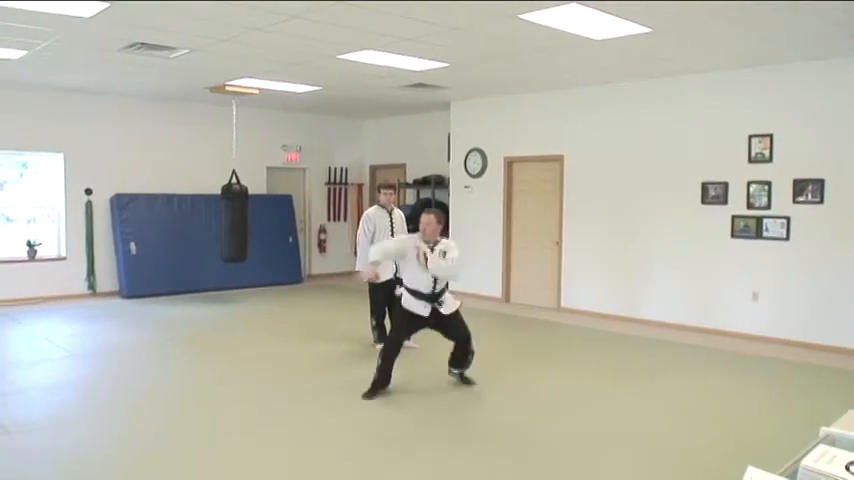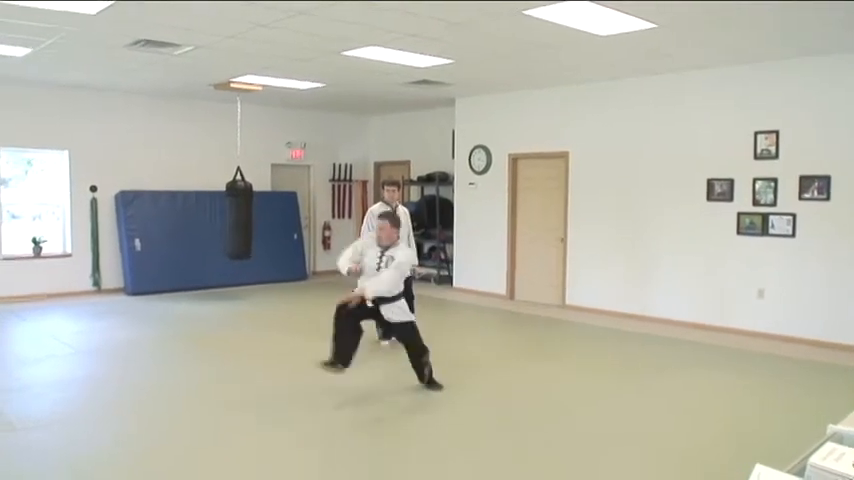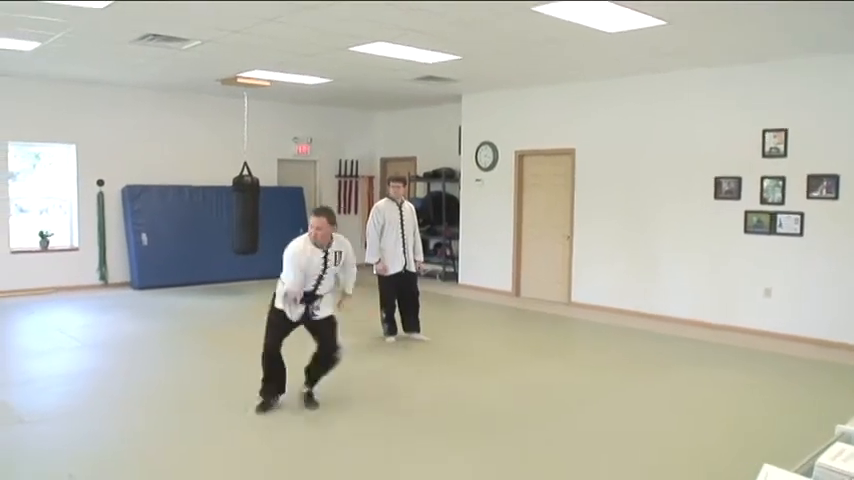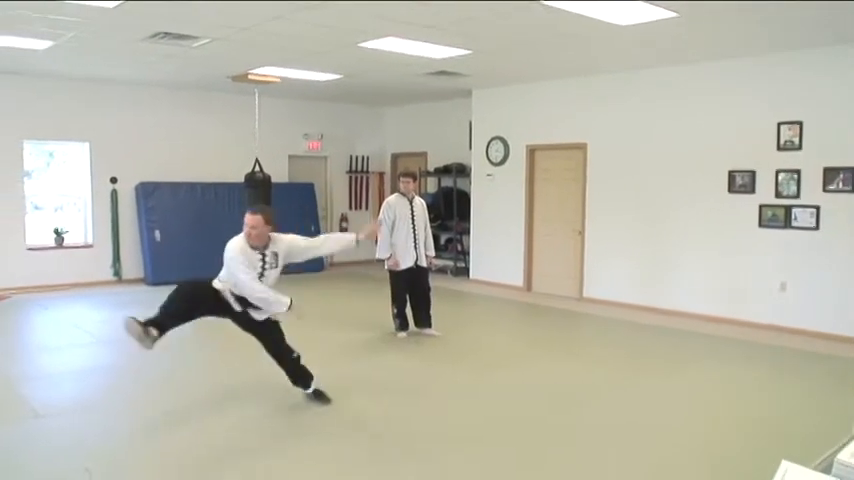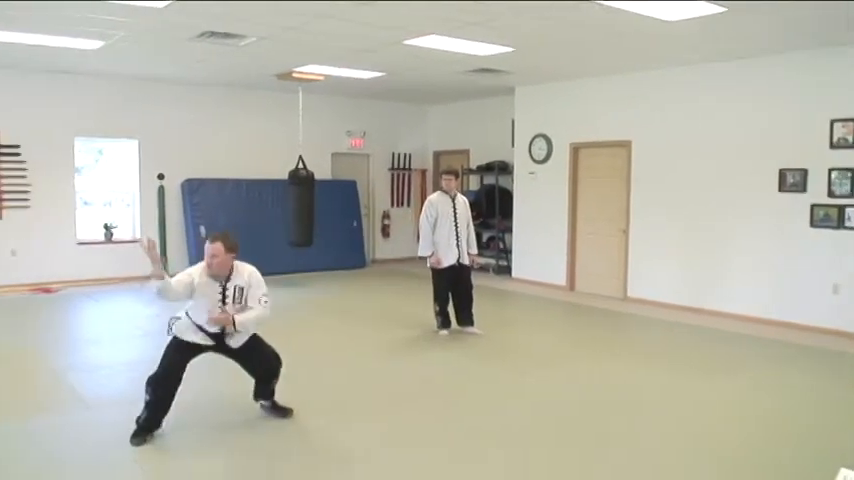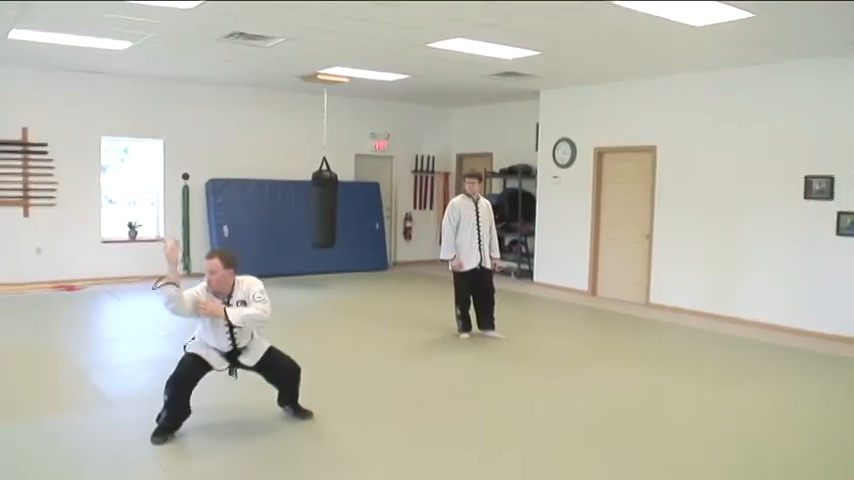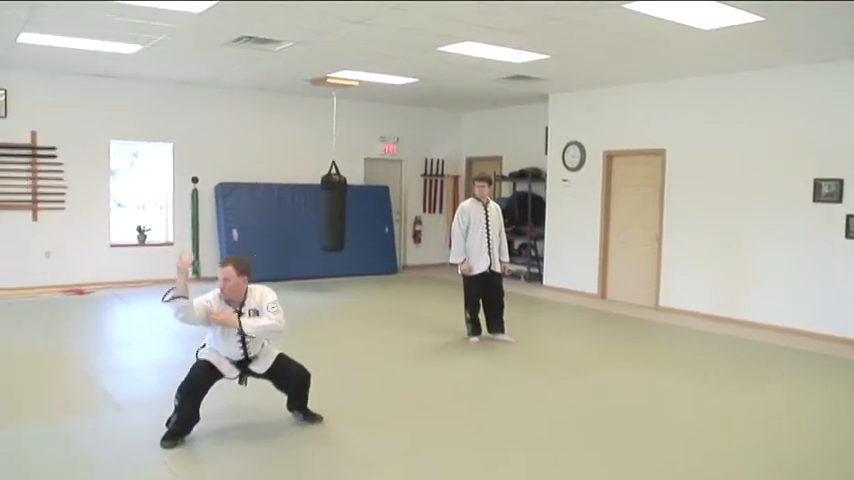
dt=0.3s
person 1, frame 1
left shoulder: (449, 247)
right shoulder: (408, 241)
left elbow: (450, 272)
right elbow: (382, 248)
left wrist: (427, 259)
right wrist: (374, 260)
left hip: (440, 302)
right hip: (414, 302)
left knee: (463, 337)
right knee: (394, 342)
left ankle: (457, 370)
right ankle: (380, 384)
person 1, frame 2
left shoulder: (405, 254)
right shoulder: (368, 242)
left elbow: (390, 277)
right elbow: (346, 258)
left wrist: (361, 293)
right wrist: (350, 267)
left hip: (392, 305)
right hip: (366, 299)
left knee: (414, 344)
right knee: (344, 314)
left ankle: (427, 378)
right ankle: (341, 359)
person 1, frame 3
left shoulder: (342, 244)
right shoulder: (297, 248)
left elbow: (349, 267)
right elbow: (293, 281)
left wrist: (346, 290)
right wrist: (292, 294)
left hip: (319, 304)
right hip: (289, 302)
left knee: (329, 350)
right knee: (271, 345)
left ankle: (309, 388)
right ankle: (272, 393)
person 1, frame 4
left shoulder: (283, 243)
right shoulder: (235, 248)
left elbow: (319, 245)
right elbow: (248, 285)
left wrist: (358, 237)
right wrist: (285, 305)
left hip: (254, 306)
right hip: (223, 294)
left knee: (280, 348)
right knee: (187, 295)
left ankle: (309, 387)
right ankle: (151, 330)
person 1, frame 5
left shoulder: (249, 274)
right shoulder: (196, 274)
left elbow: (263, 310)
right elbow: (168, 291)
left wrist: (233, 321)
right wrist: (156, 263)
left hip: (235, 333)
right hip: (195, 331)
left knee: (270, 363)
right knee: (165, 375)
left ankle: (266, 399)
right ankle: (146, 424)
person 1, frame 6
left shoulder: (250, 284)
right shoulder: (200, 293)
left elbow: (262, 313)
right elbow: (175, 305)
left wrist: (223, 312)
right wrist: (172, 267)
left hip: (247, 348)
right hip: (209, 350)
left knee: (290, 371)
right knee: (179, 382)
left ankle: (289, 404)
right ankle: (167, 425)
person 1, frame 7
left shoulder: (263, 294)
right shoulder: (212, 301)
left elbow: (277, 323)
right elbow: (184, 313)
left wrist: (238, 322)
right wrist: (182, 278)
left hip: (258, 356)
right hip: (220, 358)
left knee: (300, 377)
right knee: (190, 388)
left ankle: (299, 409)
right ankle: (177, 430)
person 2, frame 1
left shoulder: (399, 214)
right shoulder: (370, 215)
right elbow: (363, 242)
right wrist: (367, 268)
left hip: (398, 269)
right hip: (379, 270)
right knee: (378, 307)
right ankle: (380, 339)
person 2, frame 2
left shoulder: (404, 211)
right shoulder: (374, 211)
left elbow: (409, 237)
right elbow: (367, 239)
left knee: (407, 300)
right ankle: (384, 335)
person 2, frame 3
left shoulder: (410, 208)
right shoulder: (380, 207)
left elbow: (415, 233)
right elbow: (372, 235)
left wrist: (418, 257)
right wrist: (376, 260)
left hip: (408, 262)
right hip: (388, 262)
left knee: (411, 297)
right knee: (388, 300)
left ankle: (412, 329)
right ankle: (390, 331)
person 2, frame 4
left shoulder: (421, 203)
right shoulder: (390, 203)
left elbow: (426, 229)
right elbow: (383, 230)
left wrist: (430, 253)
right wrist: (387, 256)
left hip: (419, 257)
right hip: (399, 258)
left knee: (422, 292)
right knee: (399, 295)
left ankle: (424, 324)
right ankle: (401, 327)
person 2, frame 5
left shoulder: (463, 201)
right shoulder: (433, 201)
left elbow: (469, 227)
right elbow: (425, 228)
left wrist: (473, 251)
right wrist: (430, 253)
left hip: (462, 255)
right hip: (441, 256)
left knee: (465, 290)
right knee: (442, 293)
left ankle: (466, 322)
right ankle: (443, 324)
person 2, frame 6
left shoulder: (486, 204)
right shoulder: (456, 203)
left elbow: (491, 231)
right elbow: (448, 231)
left wrist: (495, 255)
right wrist: (452, 256)
left hip: (484, 259)
right hip: (463, 259)
left knee: (486, 294)
right knee: (463, 296)
left ankle: (487, 326)
right ankle: (464, 328)
person 2, frame 7
left shoulder: (496, 208)
right shoulder: (465, 207)
left elbow: (501, 234)
right elbow: (457, 235)
left wrist: (504, 258)
right wrist: (461, 260)
left hip: (493, 263)
right hip: (473, 263)
left knee: (496, 297)
right knee: (472, 300)
left ankle: (497, 330)
right ankle: (473, 331)
